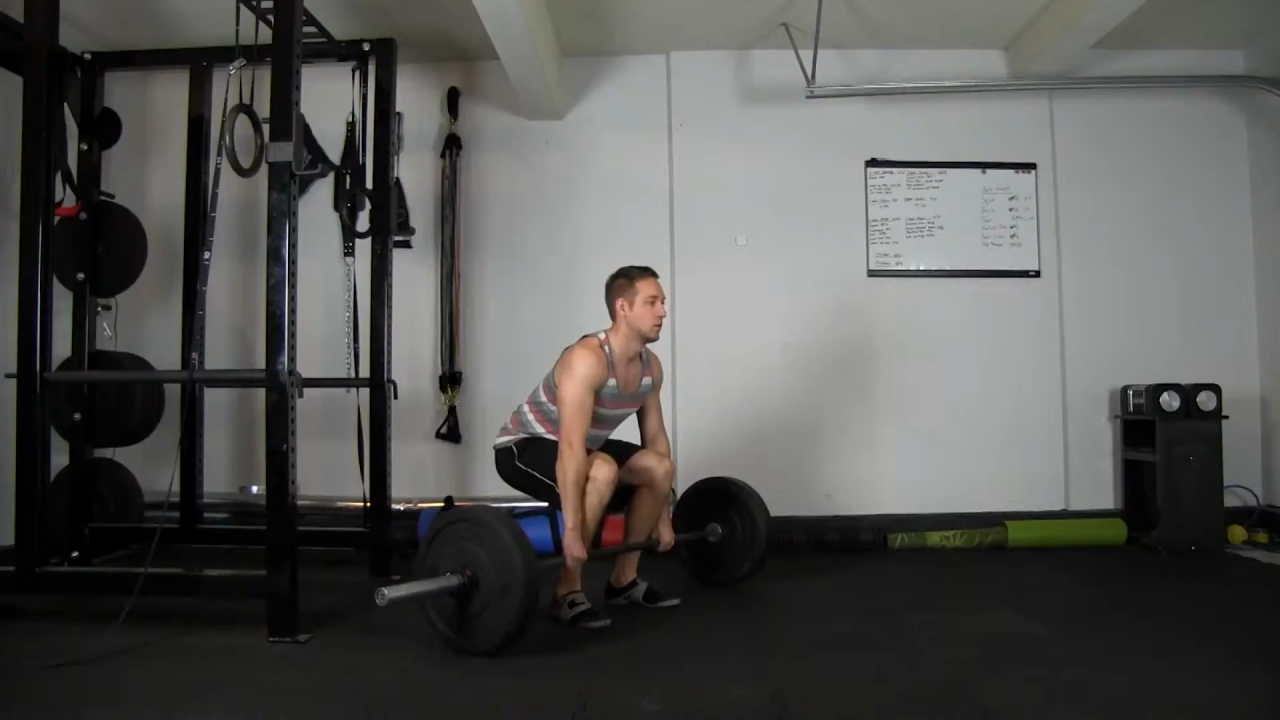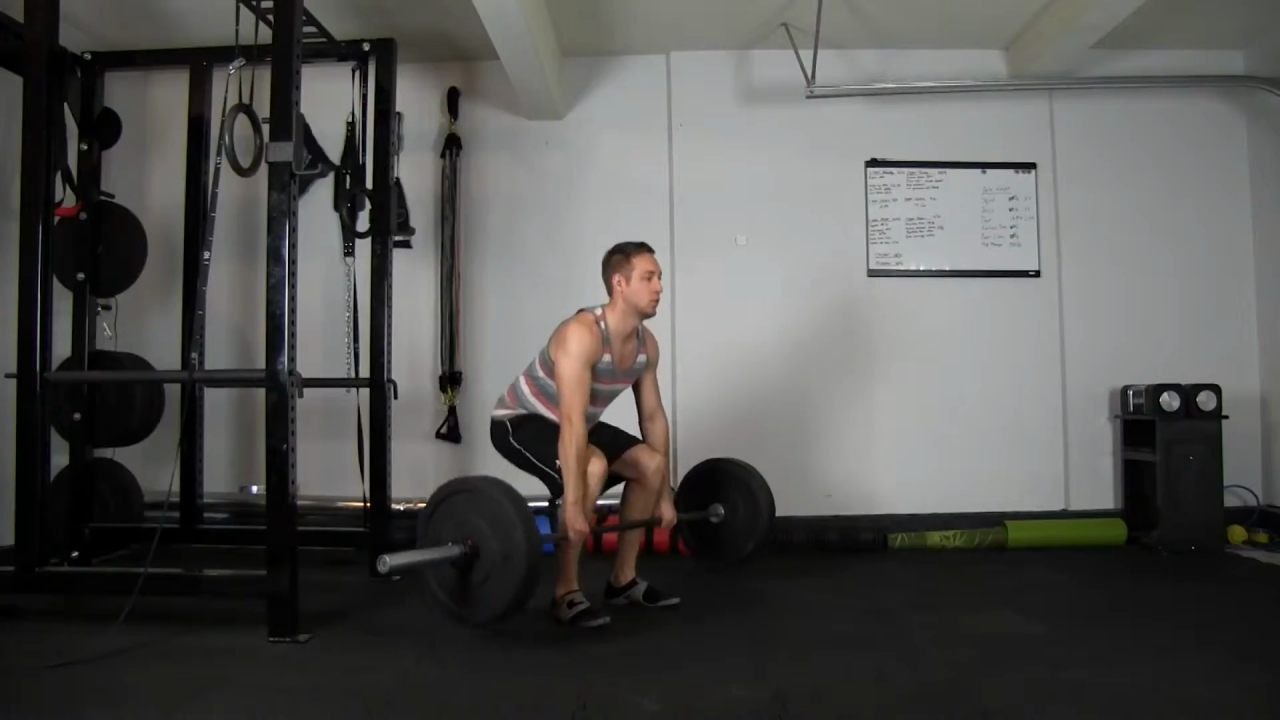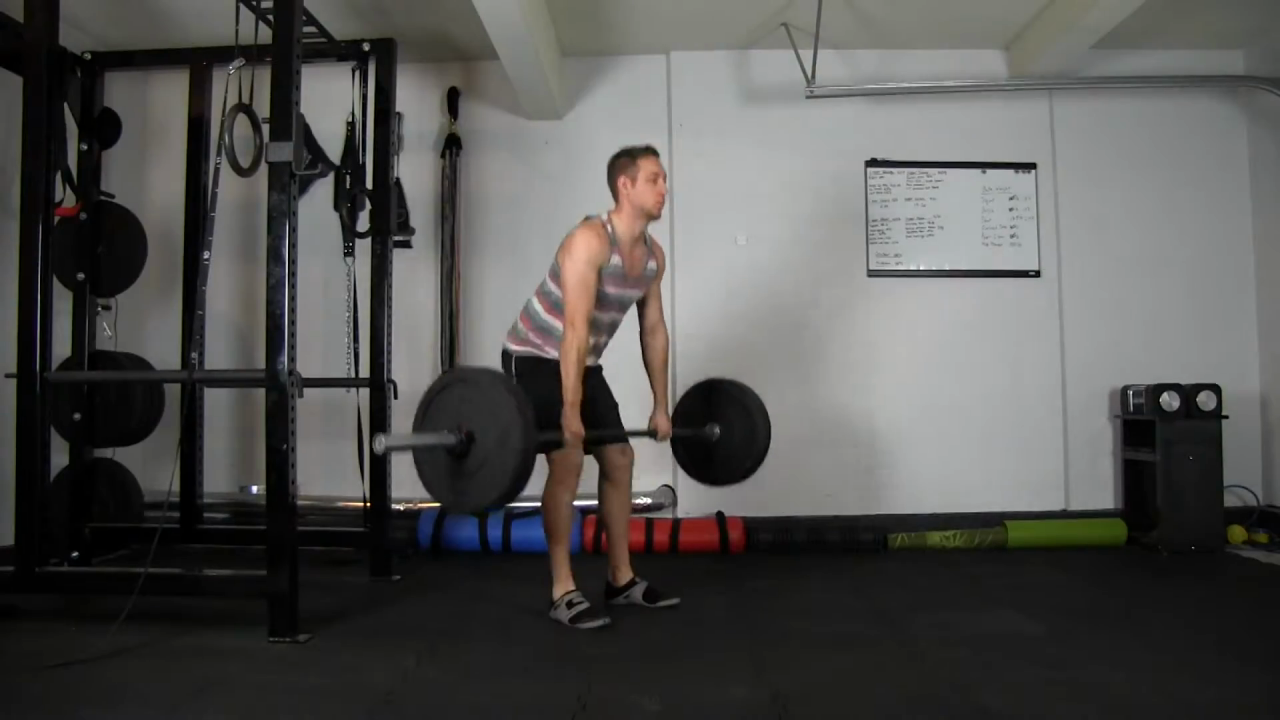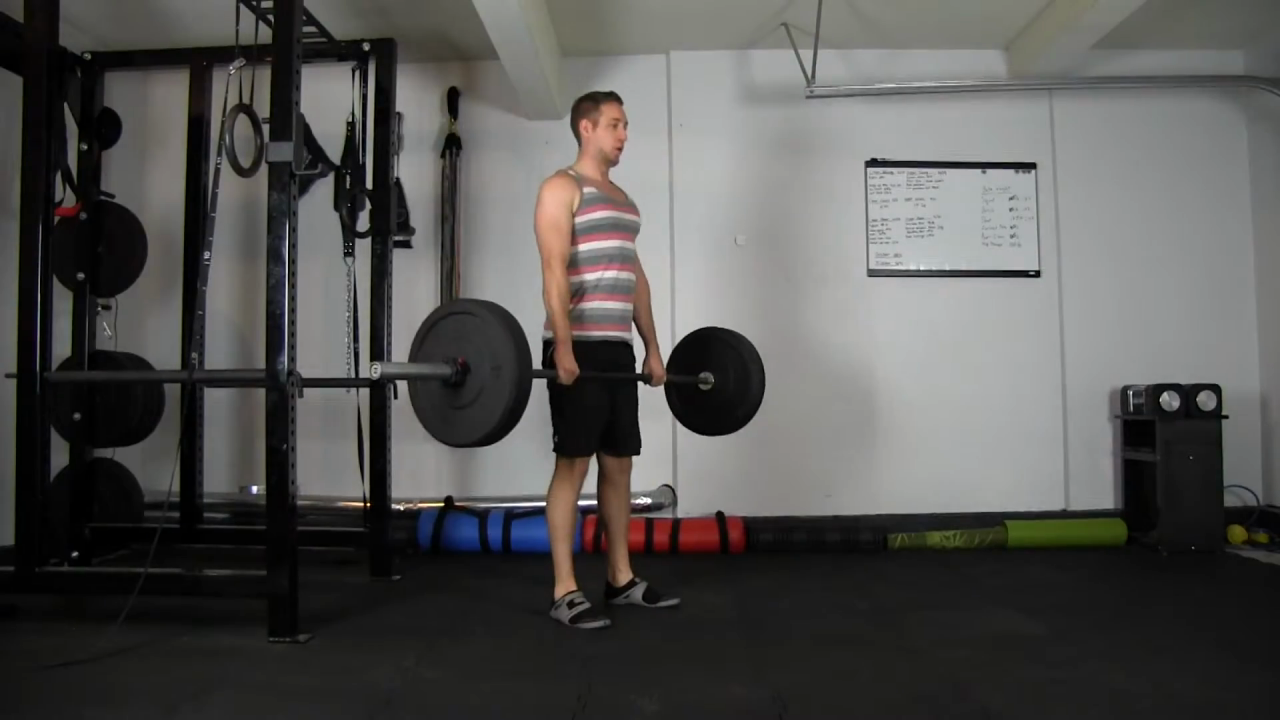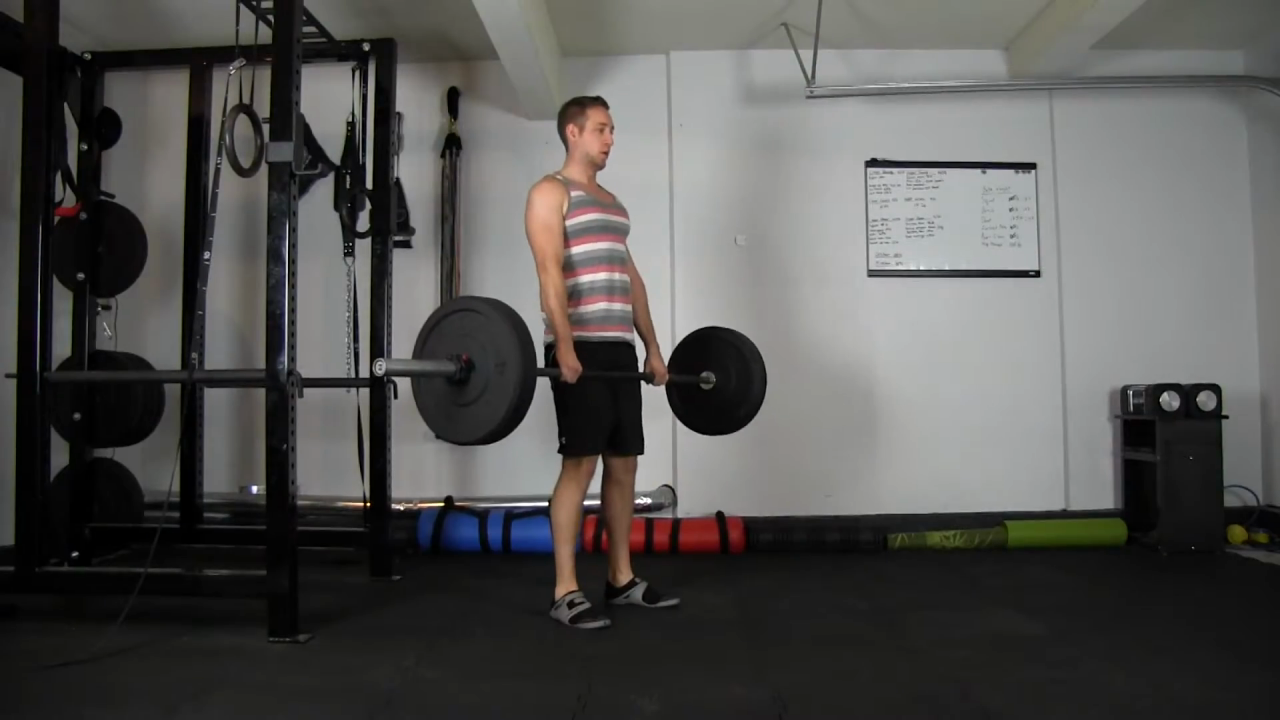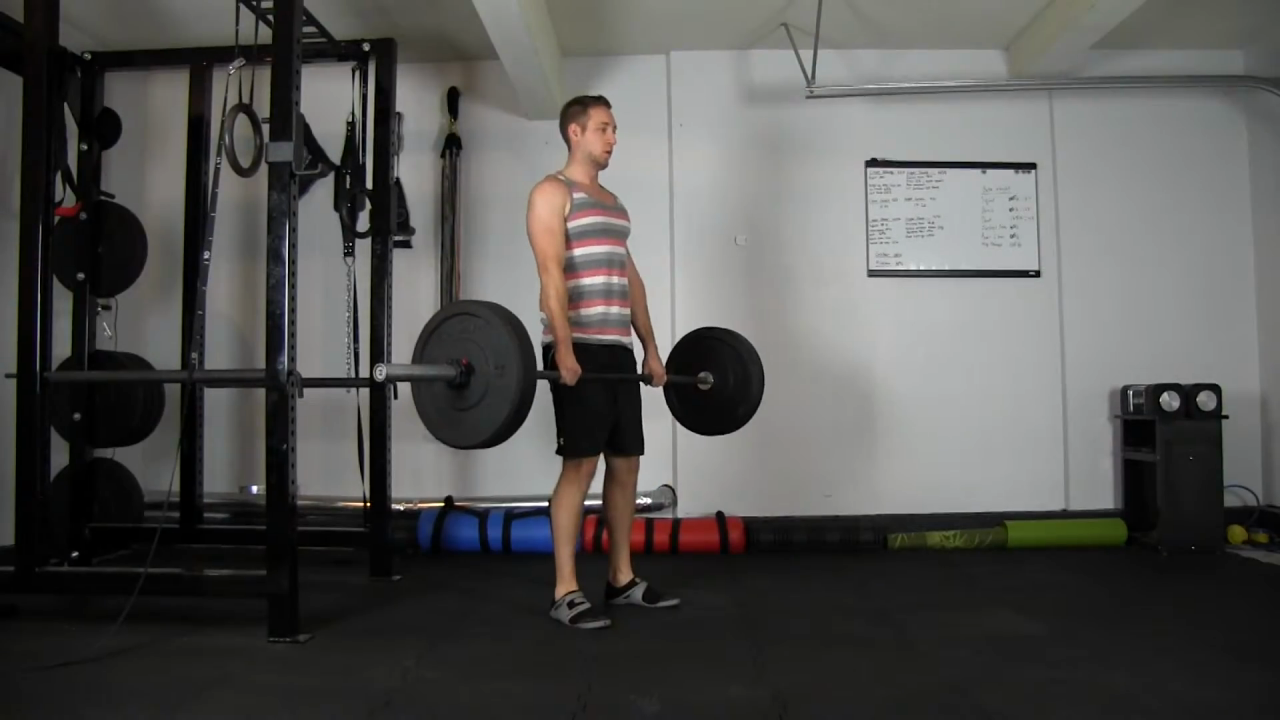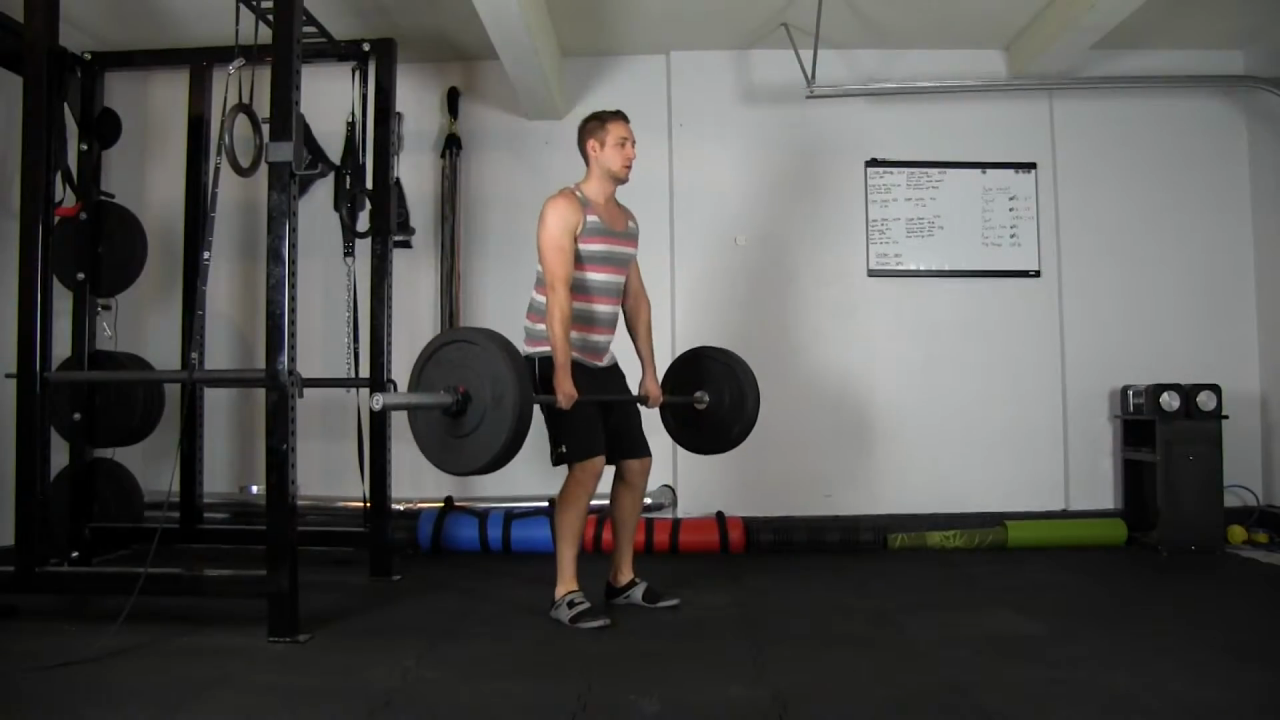
dt=0.4s
person 1, frame 1
left shoulder: (651, 366)
right shoulder: (587, 359)
left elbow: (656, 438)
right elbow: (570, 449)
left wrist: (664, 518)
right wrist: (572, 530)
left hip: (581, 446)
right hip: (525, 446)
left knee: (660, 469)
right knee: (602, 472)
left ankle: (624, 579)
right ankle: (568, 592)
person 1, frame 2
left shoulder: (646, 344)
right shoulder: (582, 334)
left elbow: (653, 416)
right elbow: (571, 426)
left wrist: (665, 496)
right wrist: (573, 508)
left hip: (577, 423)
right hip: (521, 420)
left knee: (649, 465)
right knee: (593, 468)
left ankle: (624, 580)
right ankle: (566, 591)
person 1, frame 3
left shoulder: (653, 254)
right shoulder: (590, 240)
left elbow: (654, 330)
right elbow: (576, 323)
left wrist: (661, 406)
right wrist: (570, 412)
left hip: (584, 363)
right hip: (535, 357)
left knee: (620, 458)
right knee: (567, 461)
left ankle: (622, 580)
right ankle: (564, 592)
person 1, frame 4
left shoulder: (622, 198)
right shoulder: (562, 187)
right elbow: (555, 271)
left wrist: (652, 348)
right wrist: (563, 346)
left hip: (618, 348)
right hip: (578, 347)
left knee: (619, 464)
right knee: (573, 464)
left ankle: (621, 579)
right ankle: (564, 593)
person 1, frame 5
left shoulder: (611, 201)
right shoulder: (551, 193)
right elbow: (550, 274)
left wrist: (652, 347)
right wrist: (565, 346)
left hip: (620, 348)
right hip: (581, 348)
left knee: (623, 462)
right knee: (580, 464)
left ankle: (622, 578)
right ankle: (566, 592)
person 1, frame 6
left shoulder: (612, 202)
right shoulder: (553, 192)
right elbow: (551, 273)
left wrist: (651, 349)
right wrist: (564, 348)
left hip: (617, 350)
right hip: (577, 350)
left knee: (625, 462)
right knee: (581, 464)
left ankle: (622, 579)
right ankle: (566, 593)
person 1, frame 7
left shoulder: (627, 220)
right shoulder: (565, 208)
left elbow: (635, 298)
right elbow: (557, 291)
left wrist: (649, 370)
right wrist: (561, 371)
left hip: (601, 361)
right hip: (556, 359)
left knee: (635, 463)
right knee: (587, 465)
left ankle: (623, 579)
right ankle: (565, 593)
